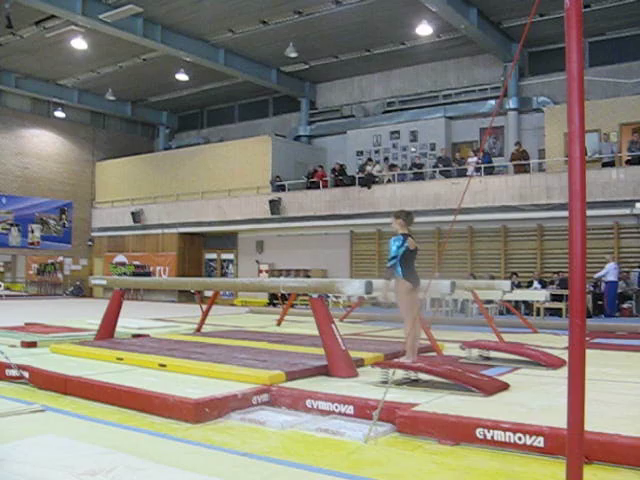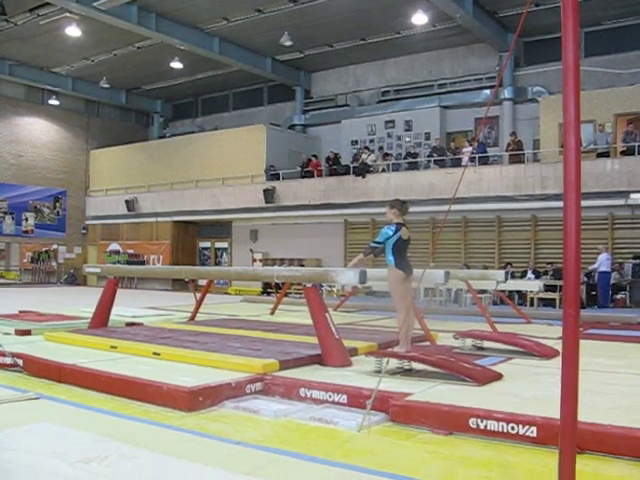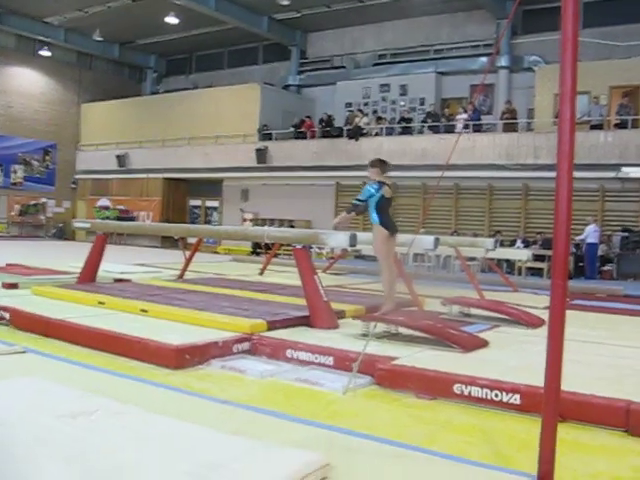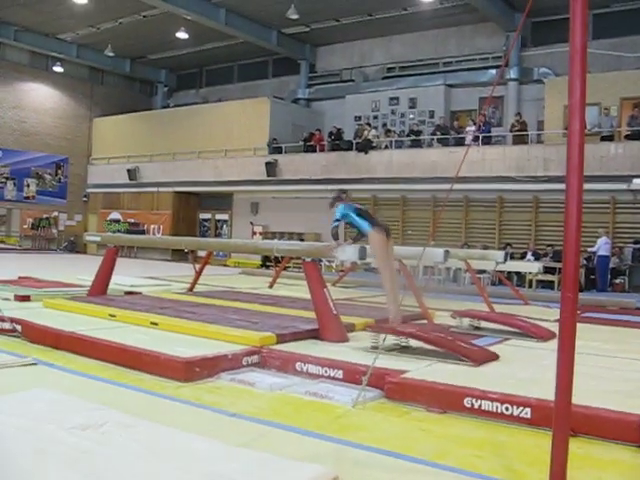
dt=0.5s
person 1, frame 1
left shoulder: (397, 239)
right shoulder: (411, 239)
left elbow: (392, 263)
left wrist: (387, 283)
right wrist: (392, 279)
left hip: (404, 280)
right hip: (413, 279)
left knee: (408, 319)
right knee: (414, 318)
left ankle: (409, 354)
right ankle: (412, 353)
person 1, frame 2
left shoulder: (390, 229)
right shoulder: (404, 229)
left elbow: (375, 245)
right elbow: (385, 248)
left wrist: (358, 259)
right wrist: (365, 258)
left hip: (396, 270)
right hip: (405, 269)
left knee: (401, 309)
right knee: (408, 308)
left ankle: (402, 345)
right ankle: (407, 343)
person 1, frame 3
left shoulder: (372, 186)
right shoulder: (386, 187)
left elbow: (356, 203)
right elbow: (367, 205)
left wrist: (340, 217)
right wrist: (348, 217)
left hip: (381, 228)
right hip: (390, 227)
left knee: (386, 266)
right knee: (389, 266)
left ankle: (388, 303)
right ankle: (390, 301)
person 1, frame 4
left shoulder: (342, 207)
right shoulder: (355, 208)
left elbow: (334, 228)
left wrist: (336, 242)
right wrist: (350, 242)
left hip: (375, 232)
right hip: (383, 230)
left knee: (386, 274)
right knee: (389, 272)
